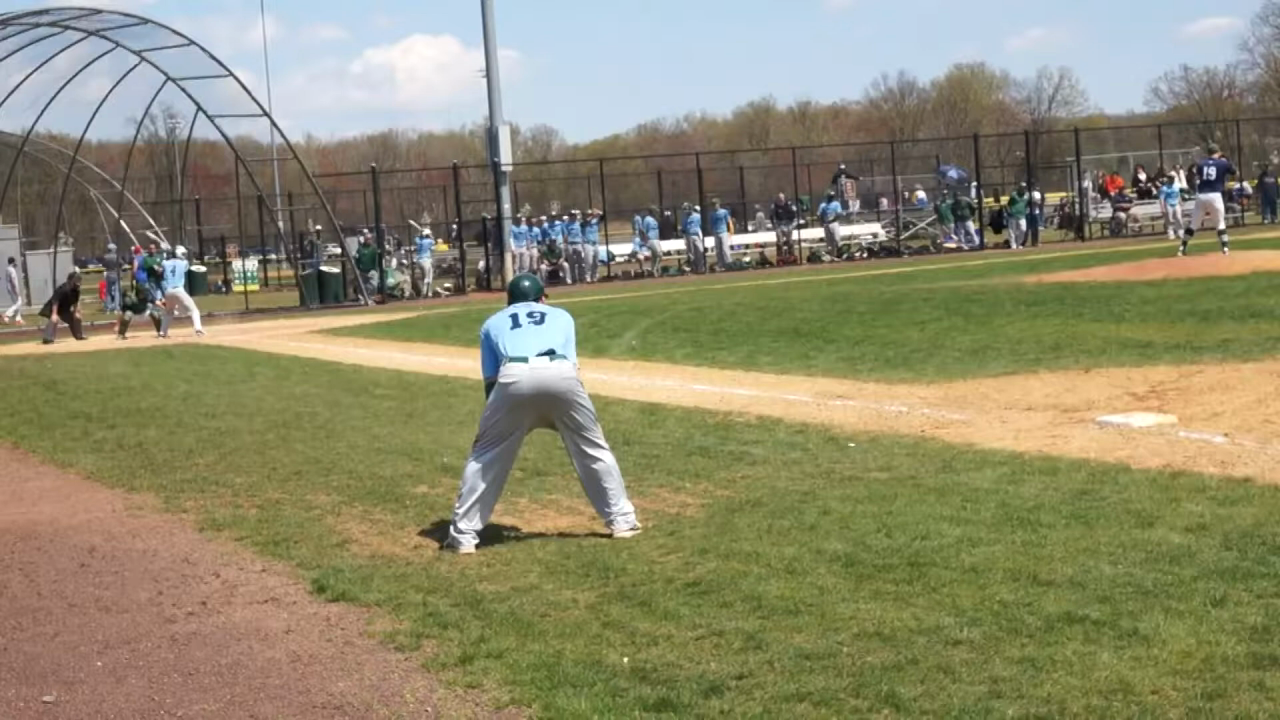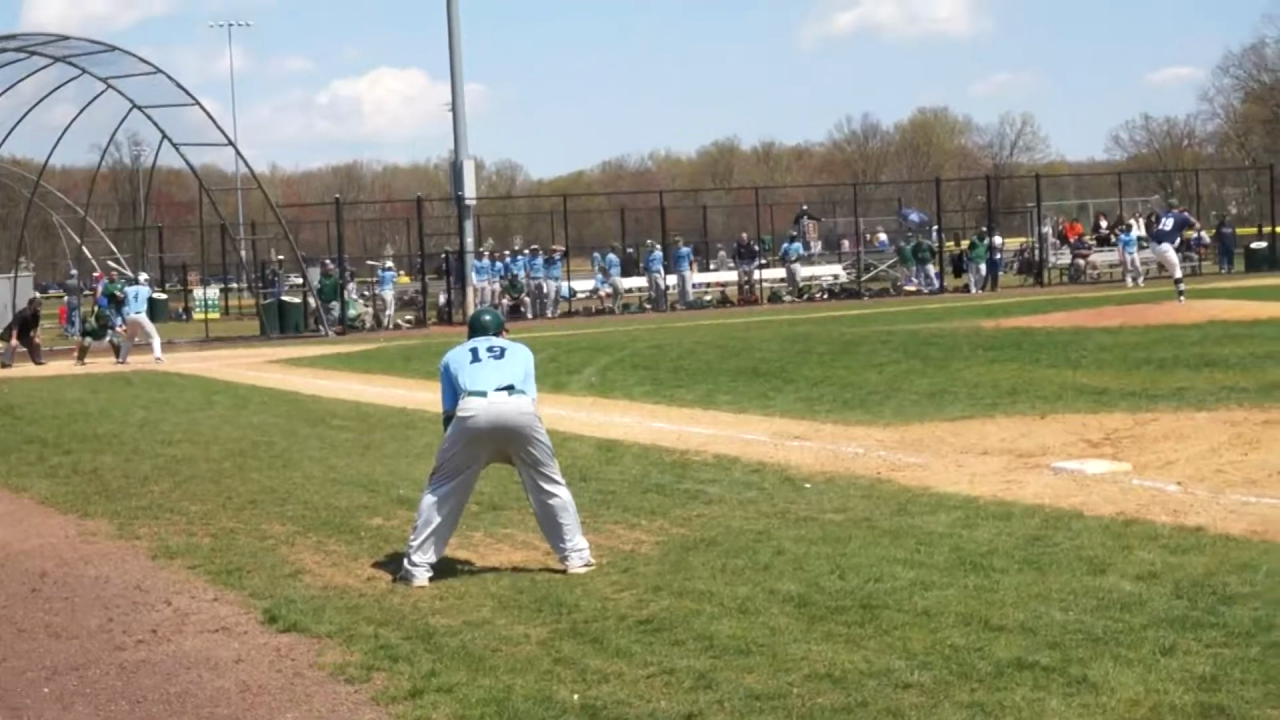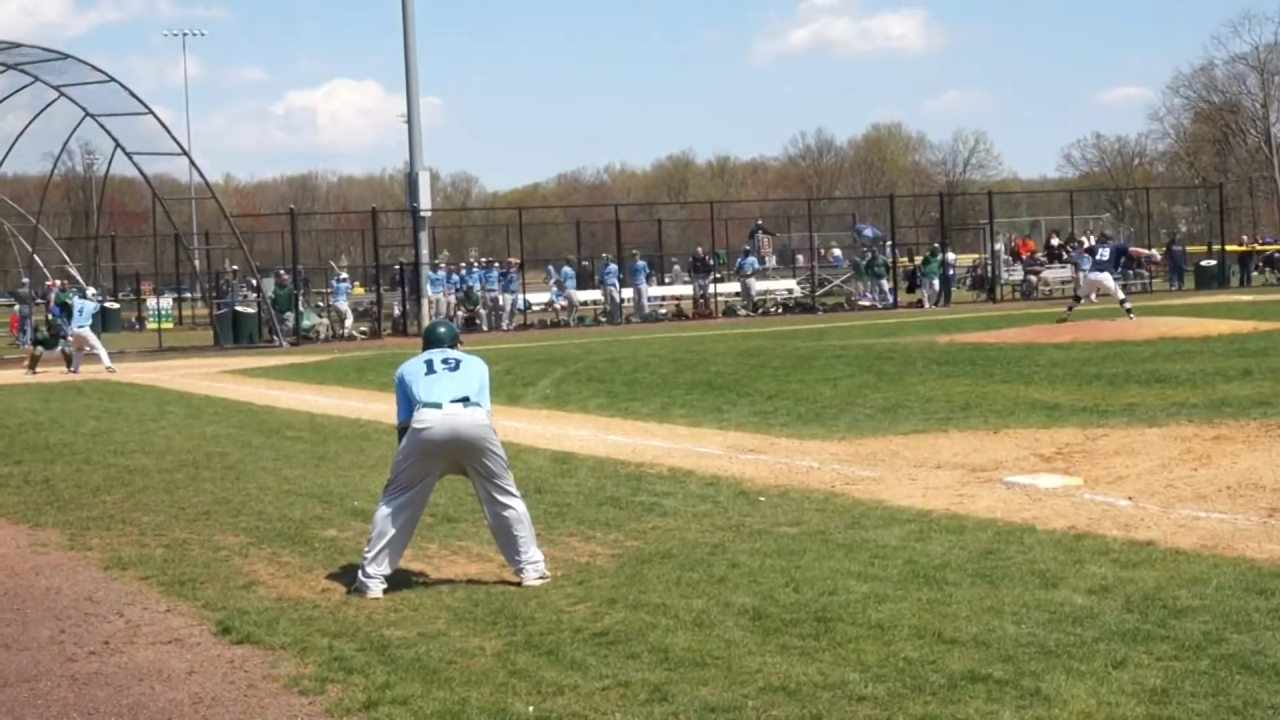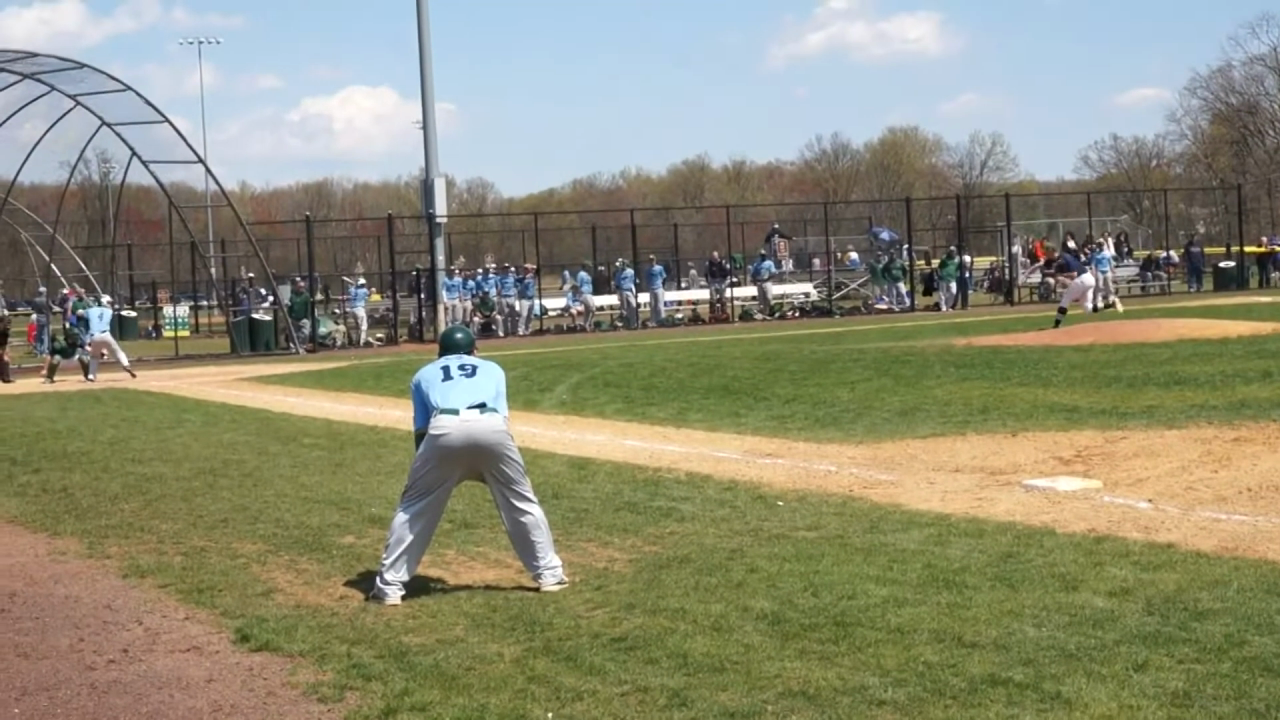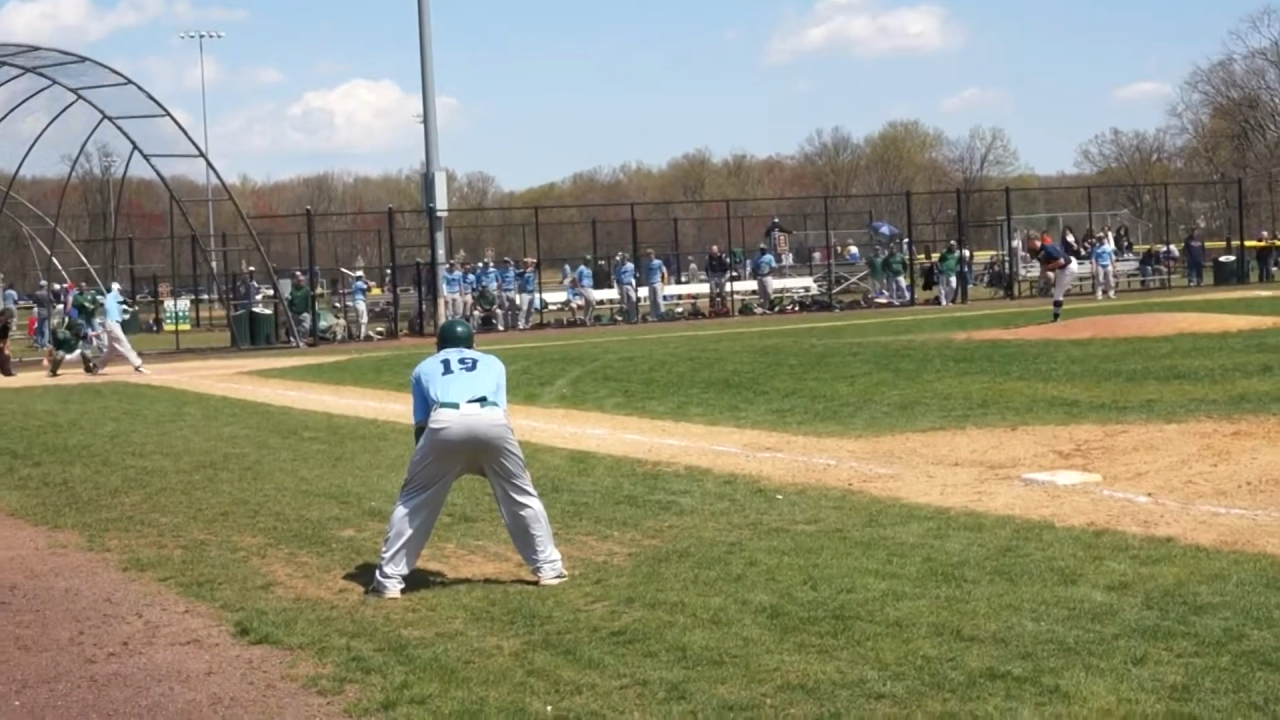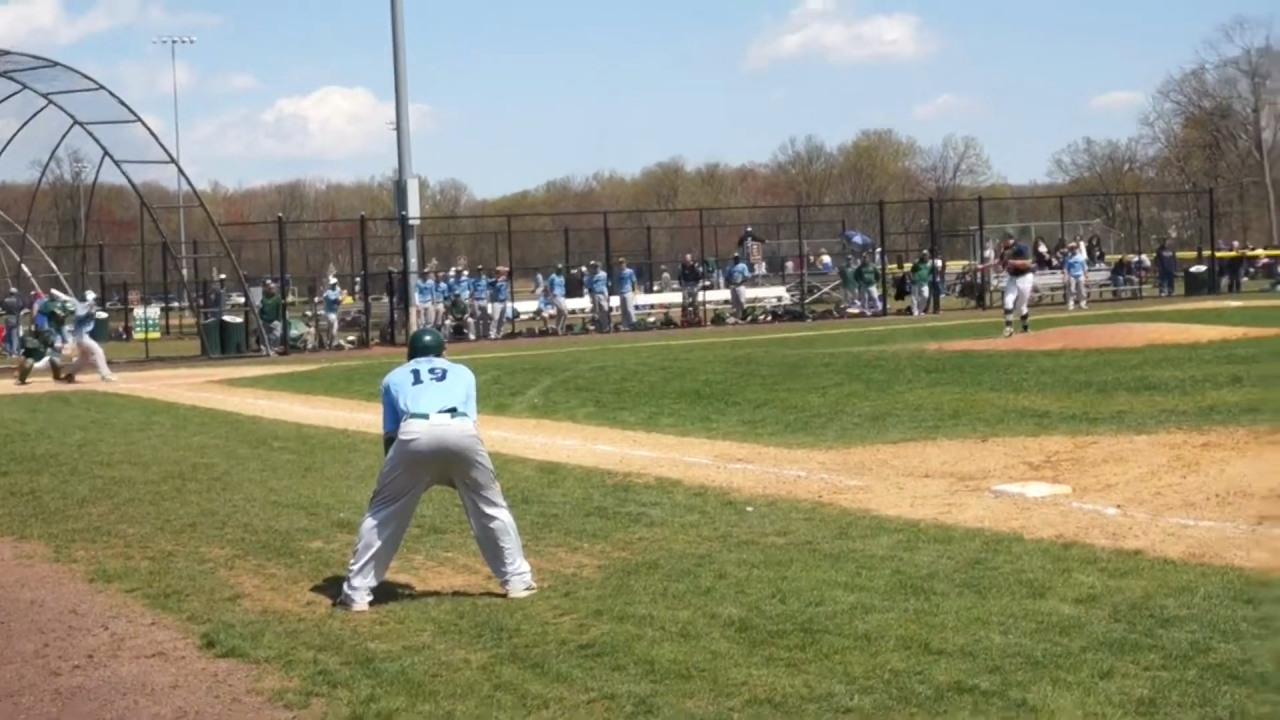
dt=0.4s
person 1, frame 1
left shoulder: (493, 322)
right shoulder: (561, 315)
left elbow: (491, 380)
left wrist: (502, 422)
right wrist: (558, 417)
left hip: (514, 378)
right hip: (560, 374)
left knee: (485, 457)
right knee: (593, 449)
left ankle: (463, 535)
right ankle: (621, 520)
person 1, frame 2
left shoulder: (453, 356)
right shoulder: (521, 350)
left elbow: (449, 413)
left wrist: (458, 456)
right wrist: (515, 454)
left hip: (472, 412)
right hip: (518, 410)
left knee: (442, 490)
right knee: (549, 485)
left ankle: (416, 568)
right ankle: (576, 557)
person 1, frame 3
left shoulder: (408, 368)
right shoulder: (476, 363)
left elbow: (404, 424)
left wrist: (414, 467)
right wrist: (470, 465)
left hip: (427, 423)
right hip: (474, 422)
left knee: (397, 501)
right knee: (505, 497)
left ankle: (371, 579)
right ankle: (531, 569)
person 1, frame 4
left shoulder: (424, 374)
right shoulder: (492, 368)
left elbow: (421, 431)
left wrist: (430, 472)
right wrist: (487, 470)
left hip: (444, 429)
right hip: (490, 427)
left knee: (413, 508)
right knee: (522, 503)
left ankle: (389, 587)
right ankle: (549, 575)
person 1, frame 5
left shoulder: (424, 368)
right shoulder: (492, 362)
left elbow: (421, 424)
left wrist: (427, 465)
right wrist: (487, 463)
left hip: (444, 423)
right hip: (492, 421)
left knee: (414, 501)
right knee: (522, 496)
left ankle: (389, 580)
right ankle: (548, 567)
person 1, frame 6
left shoulder: (394, 377)
right shoulder: (462, 372)
left elbow: (390, 435)
left wrist: (398, 477)
right wrist: (457, 475)
left hip: (414, 435)
right hip: (461, 432)
left knee: (383, 512)
right knee: (491, 507)
left ankle: (357, 592)
right ankle: (517, 580)
